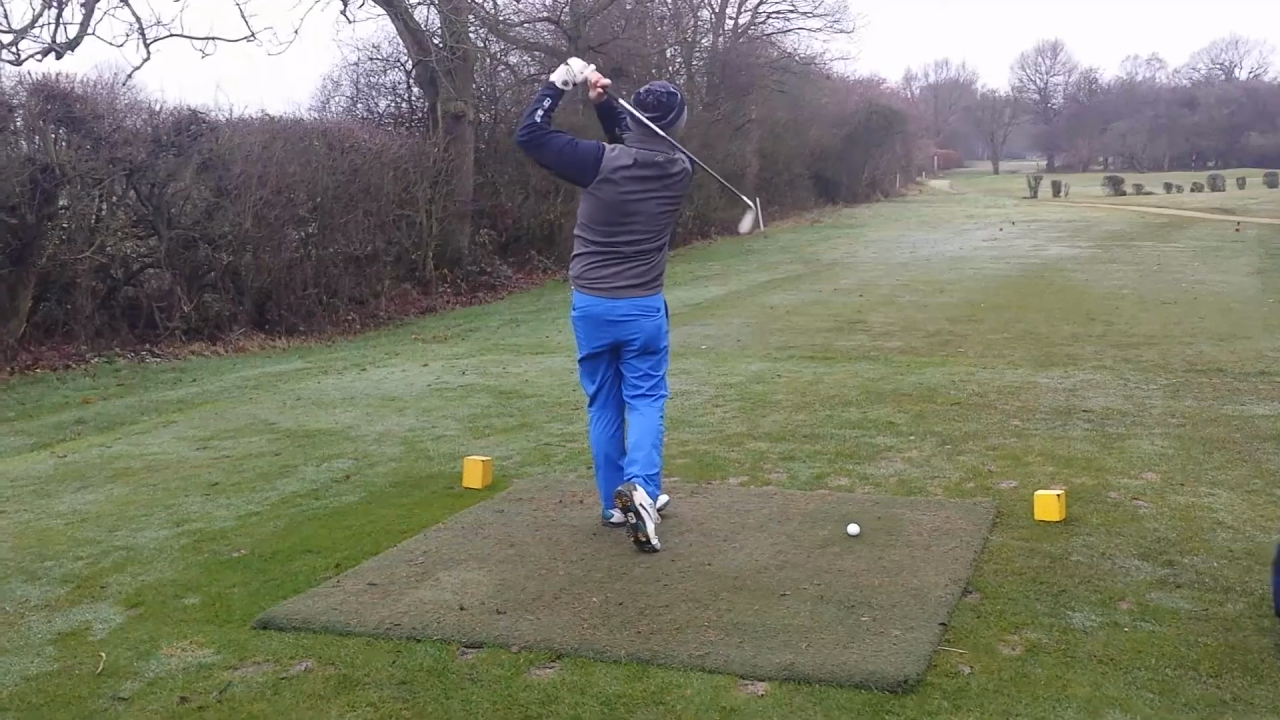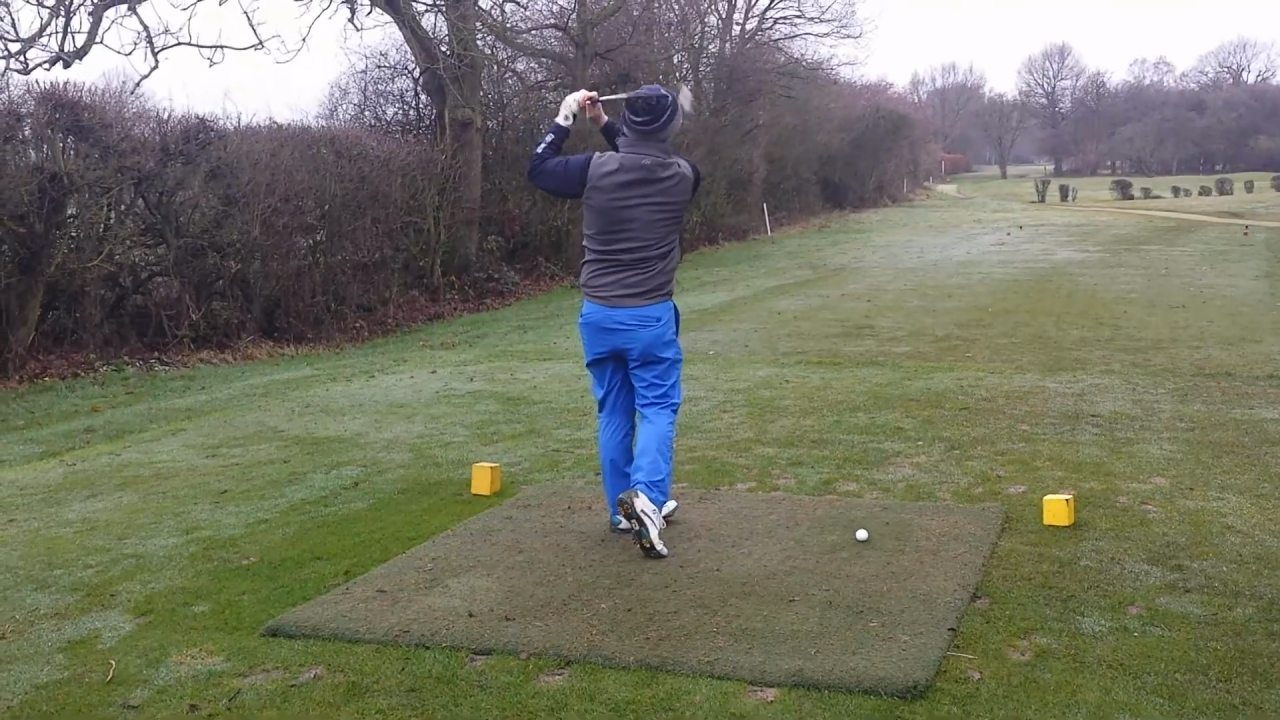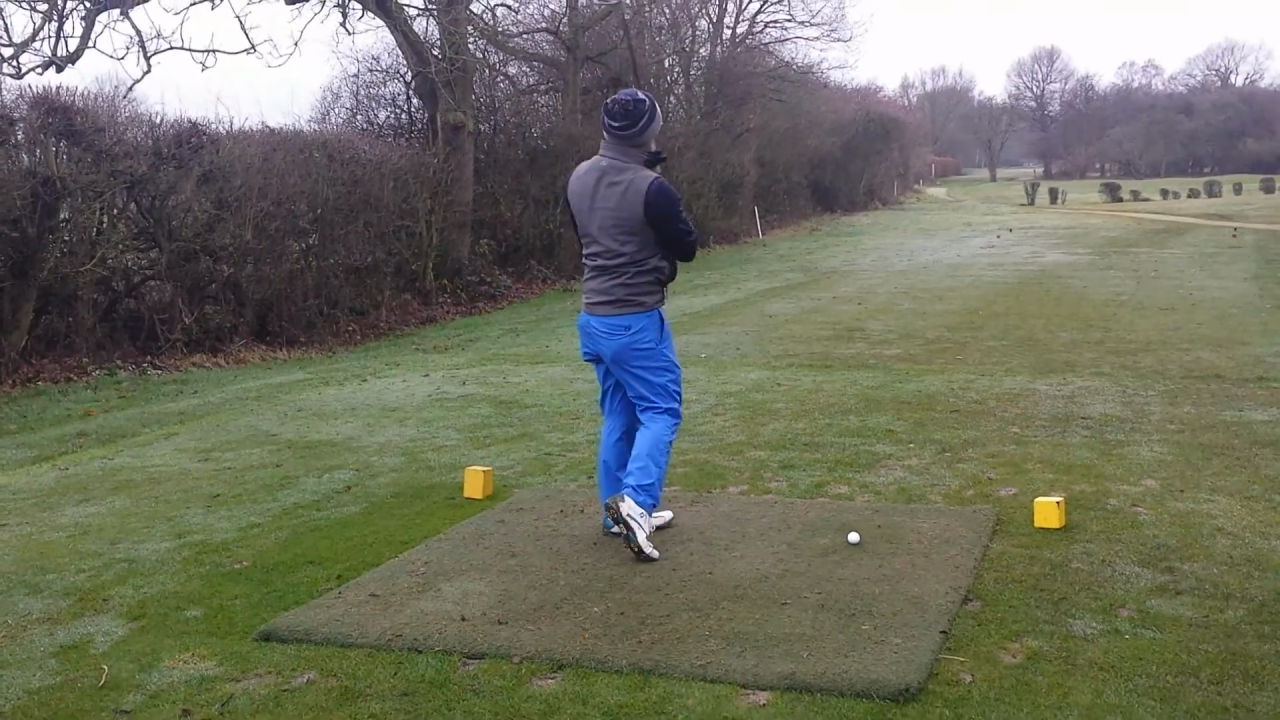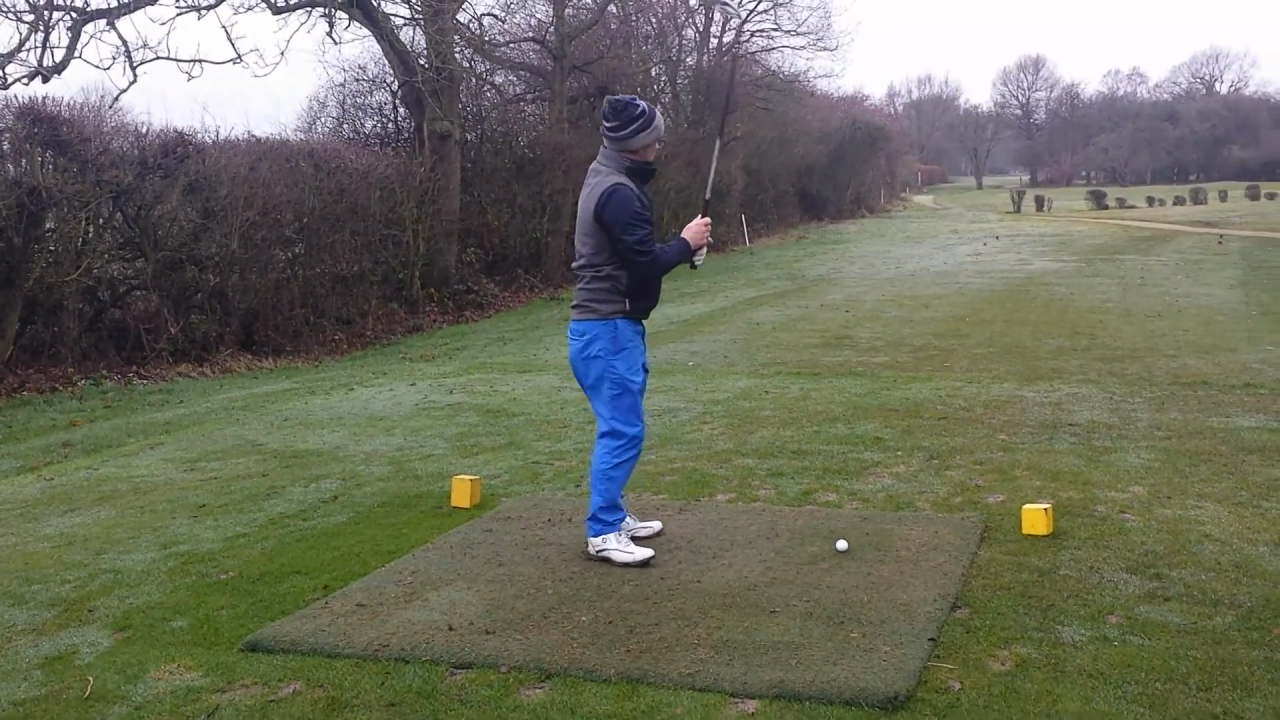
dt=0.5s
person 1, frame 1
left shoulder: (602, 163)
right shoulder: (680, 170)
left elbow: (529, 135)
left wrist: (559, 79)
right wrist: (603, 102)
left hip: (591, 305)
right hip: (643, 308)
left knee: (603, 404)
right knee: (645, 400)
left ankle: (615, 502)
right ankle: (641, 489)
person 1, frame 2
left shoulder: (594, 168)
right shoulder: (685, 177)
left elbow: (538, 172)
left wrist: (565, 116)
right wrist: (609, 128)
left hip: (598, 313)
right hip: (650, 314)
left knee: (613, 411)
right knee: (658, 408)
left ankle: (621, 507)
right ankle: (646, 495)
person 1, frame 3
left shoulder: (580, 178)
right shoulder: (653, 188)
right elbow: (686, 249)
right wrist: (669, 221)
left hip: (595, 318)
right hip: (636, 322)
left knee: (618, 415)
right knee: (660, 412)
left ankle: (620, 510)
right ankle: (636, 500)
person 1, frame 4
left shoulder: (609, 181)
right shoulder: (619, 192)
right elbow: (644, 263)
left wrist: (682, 246)
right wrist: (687, 243)
left hip: (615, 324)
right hip: (607, 328)
left knee: (622, 425)
right knee: (622, 430)
left ankle: (611, 516)
right ankle: (603, 534)
